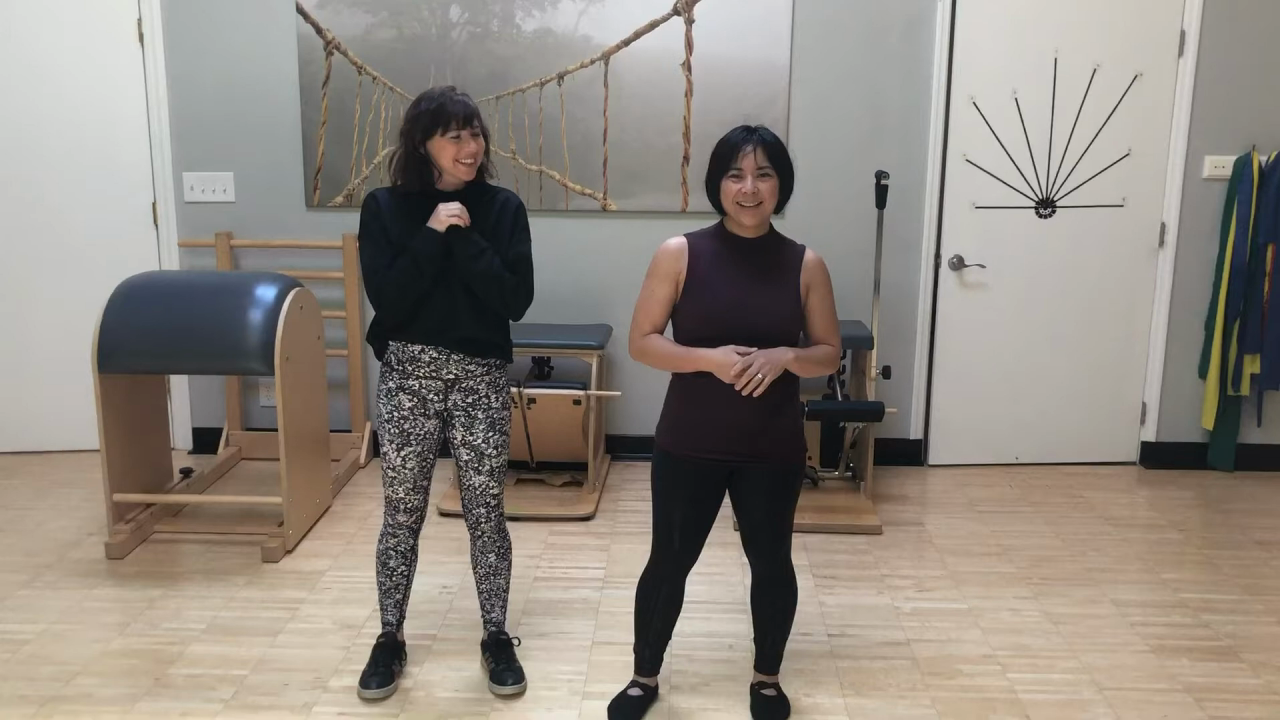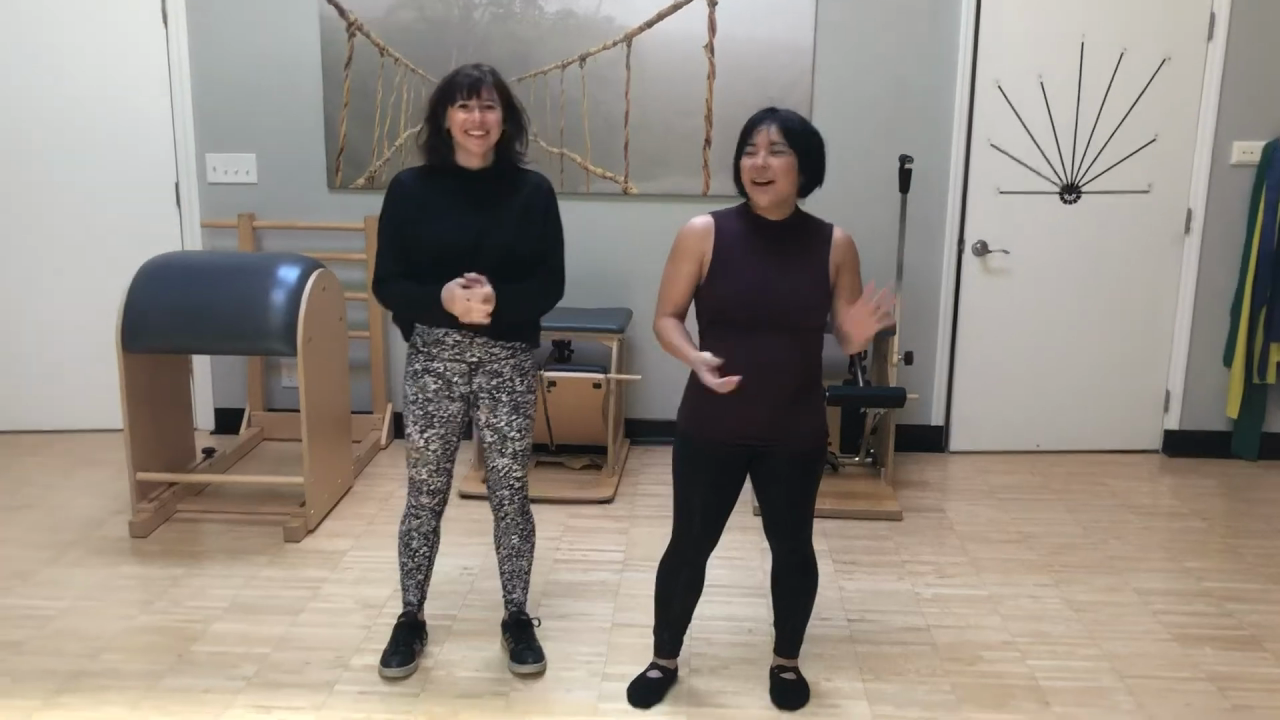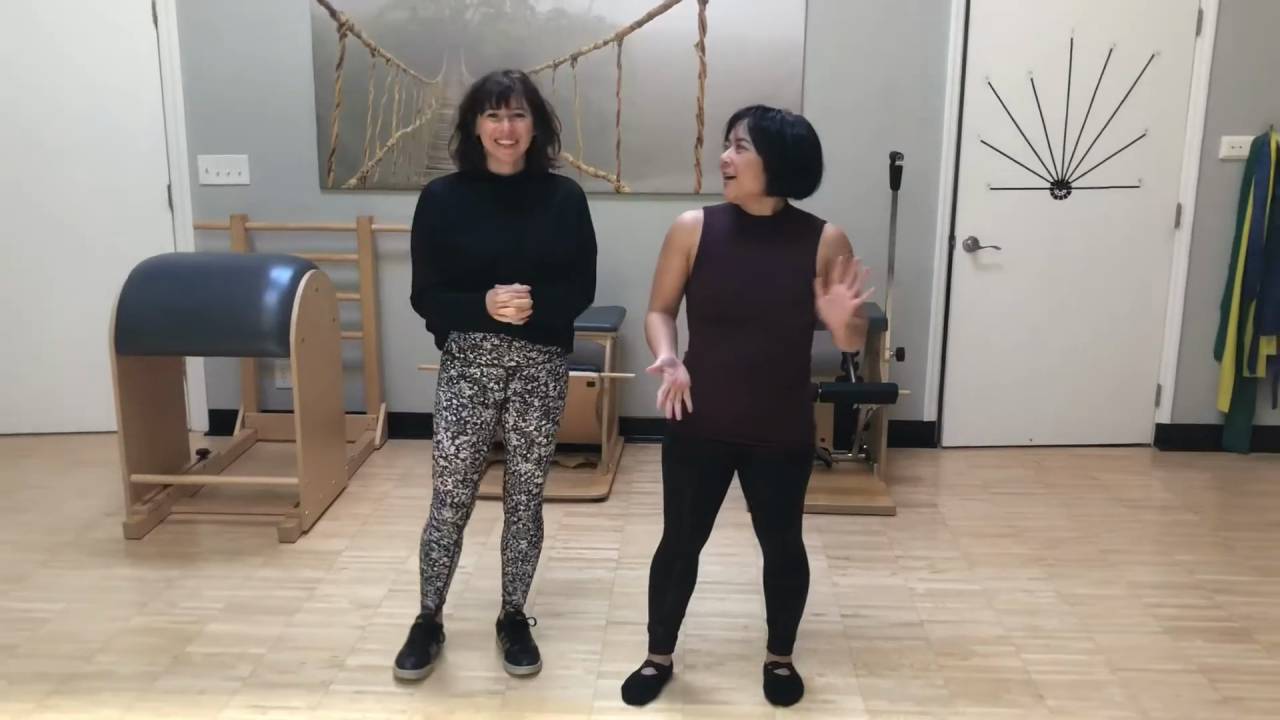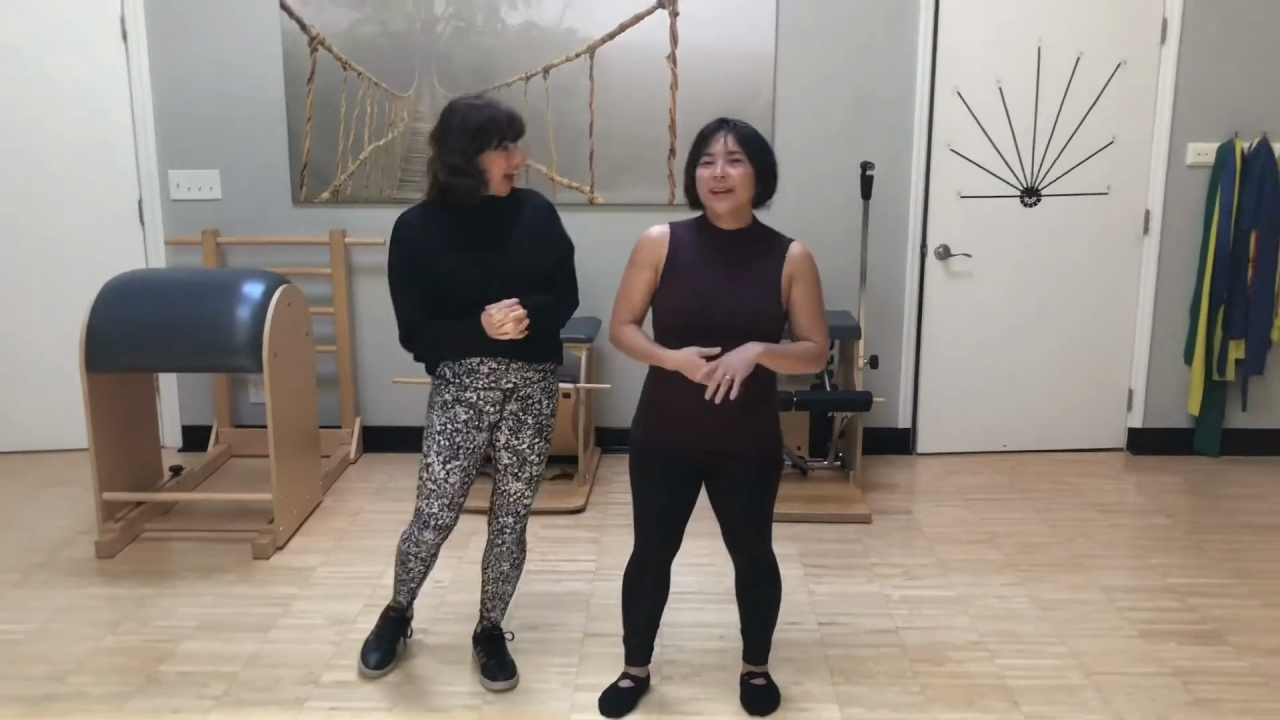
dt=0.5s
person 1, frame 1
left shoulder: (501, 207)
right shoulder: (385, 207)
left elbow: (516, 300)
right elbow: (386, 298)
left wrist: (464, 238)
right wrist: (433, 235)
left hip: (481, 376)
right hip: (407, 375)
left knee: (486, 511)
right knee: (402, 512)
left ankle: (496, 637)
right ankle: (390, 638)
person 1, frame 2
left shoulder: (532, 191)
right shoulder: (411, 189)
left elbow: (550, 285)
right elbow: (386, 284)
left wrist: (499, 299)
right wrist: (441, 299)
left hip: (508, 360)
right hip: (433, 358)
left knee: (510, 494)
right knee: (425, 493)
left ankle: (517, 617)
right ankle: (410, 618)
person 1, frame 3
left shoulder: (563, 197)
right shoulder: (442, 197)
left elbow: (582, 289)
right elbow: (425, 296)
left wrist: (534, 302)
right wrist: (484, 304)
left hip: (541, 365)
right hip: (467, 363)
left knee: (525, 497)
right knee: (451, 499)
left ankle: (513, 616)
right ankle: (428, 621)
person 1, frame 4
left shoulder: (536, 213)
right shoulder: (418, 229)
left elbow: (565, 297)
right elbow: (415, 334)
left wrist: (526, 313)
right wrist: (481, 327)
left hip: (533, 385)
right hip: (461, 387)
left knee: (511, 516)
right knee: (434, 514)
left ankle: (490, 631)
right ankle: (397, 614)
person 2, frame 1
left shoulder: (804, 264)
right shoulder: (679, 254)
left elbow: (830, 353)
right elbow: (641, 342)
left wrist: (784, 357)
right wrist: (709, 358)
left hip: (773, 450)
right hip: (688, 447)
left knee: (771, 562)
right knee: (669, 562)
person 2, frame 2
left shoulder: (833, 244)
right shoulder: (704, 232)
left elbow: (849, 335)
right elbow: (666, 316)
left wrist: (861, 329)
right wrist: (694, 357)
left hip: (796, 434)
right hip: (710, 429)
left knee: (792, 548)
right knee: (690, 545)
left ankle: (786, 660)
right ankle: (664, 659)
person 2, frame 3
left shoulder: (824, 240)
right shoulder: (693, 228)
left elbow: (850, 340)
right elbow: (659, 309)
left wrist: (841, 319)
right wrist: (668, 358)
left hip: (782, 431)
right hip: (699, 425)
left knee: (782, 545)
right knee: (680, 541)
left ankle: (779, 657)
right ankle: (659, 656)
person 2, frame 4
left shoulder: (790, 258)
right shoulder: (660, 243)
left elbow: (815, 351)
right elbow: (622, 328)
left wrist: (756, 353)
right wrist: (675, 359)
left hip: (749, 444)
right hip: (664, 438)
left knee: (753, 555)
right knee: (652, 553)
left ankle: (756, 667)
right ankle: (636, 667)
